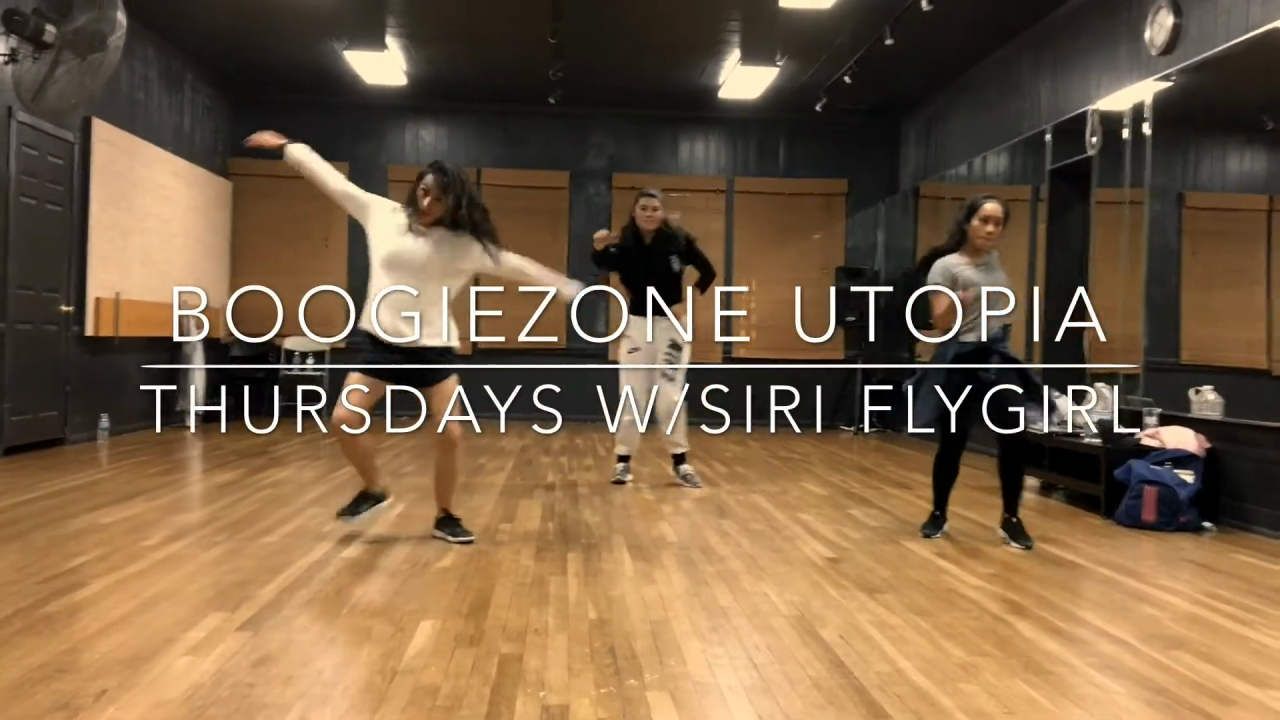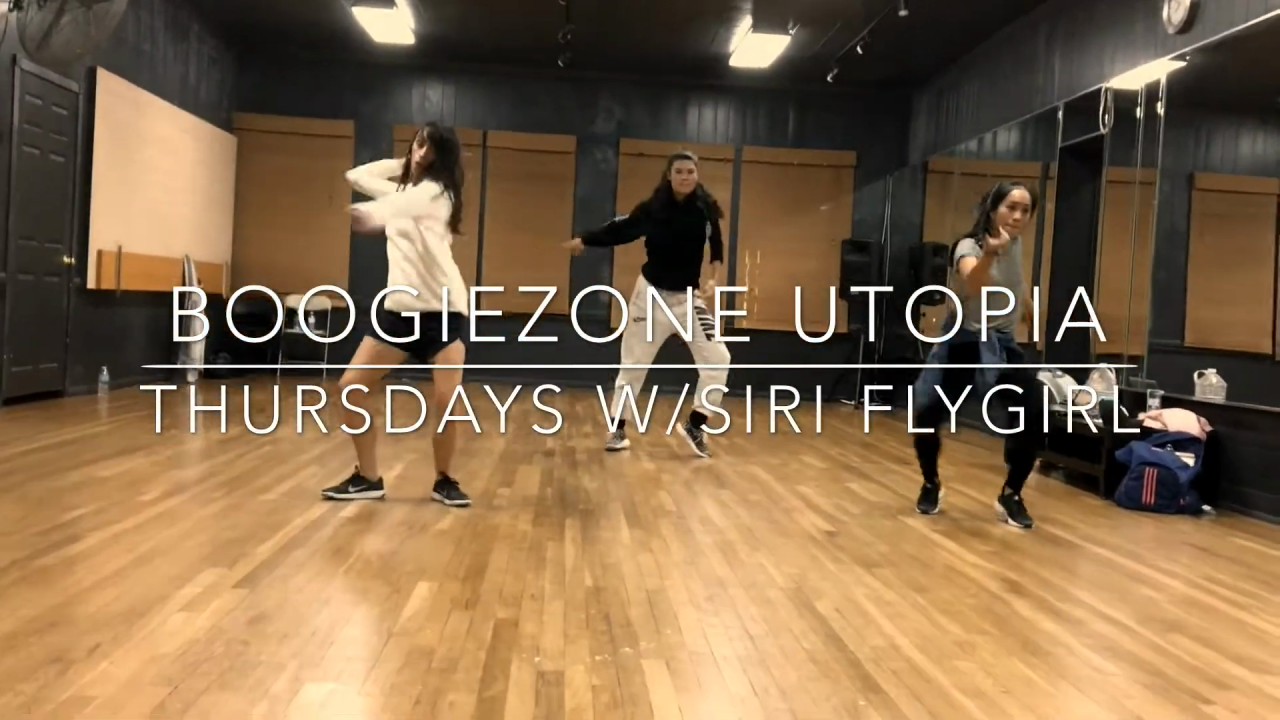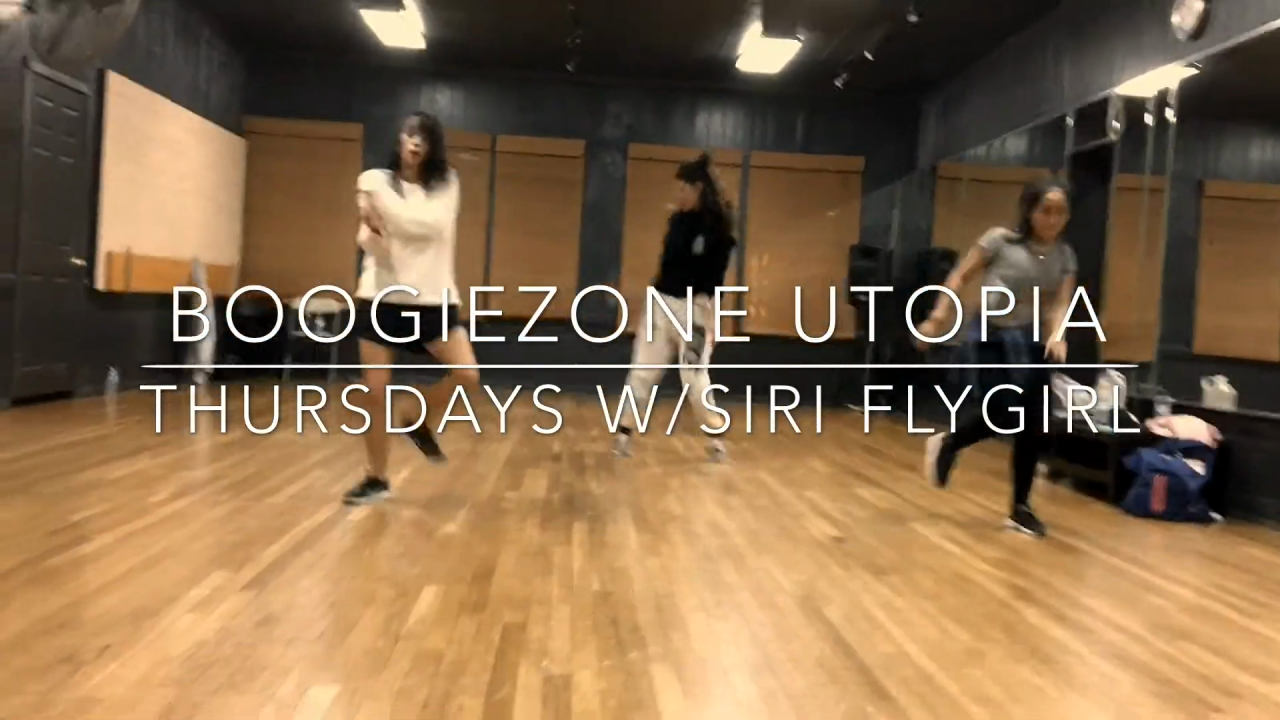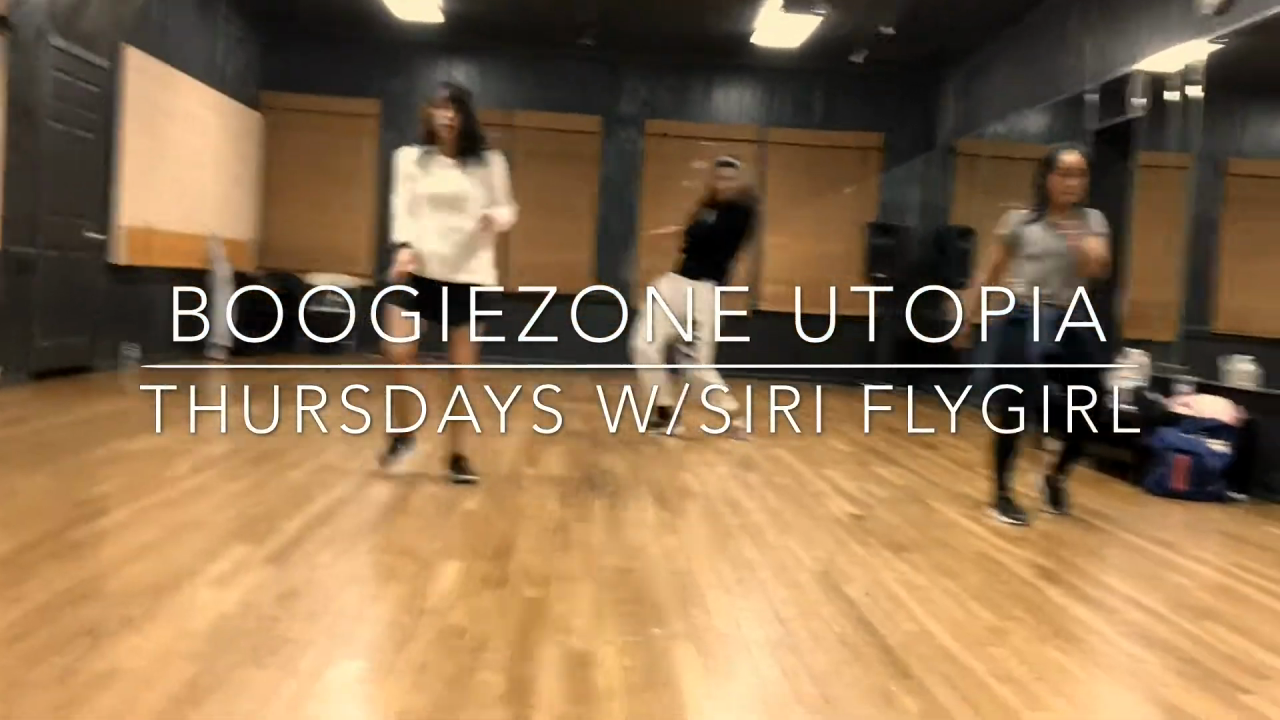
dt=0.5s
person 1, frame 1
left shoulder: (463, 244)
right shoulder: (384, 215)
left elbow: (510, 264)
right elbow: (335, 184)
left wrist: (566, 288)
right wrist: (287, 148)
left hip: (433, 348)
right hip: (379, 343)
left knee: (450, 435)
right knee: (346, 423)
left ankle: (445, 517)
right ankle: (374, 489)
person 1, frame 2
left shoulder: (434, 189)
right shoulder: (401, 190)
left elbow: (402, 208)
right elbow: (358, 177)
left wrist: (373, 212)
right wrist: (400, 163)
left hip: (442, 310)
right hip: (397, 310)
left knee: (447, 403)
right knee: (350, 387)
left ankle: (443, 480)
right ankle: (368, 477)
person 1, frame 3
left shoulder: (445, 182)
right shoulder: (373, 180)
left elbow: (436, 228)
right elbow: (370, 242)
left wrist: (389, 212)
right wrist: (372, 229)
left hip: (434, 297)
right hip: (381, 297)
left knee: (466, 376)
right knee: (375, 391)
left ankle: (419, 422)
right ankle: (376, 478)
person 1, frame 4
left shoulder: (488, 162)
right shoulder: (409, 159)
left elbow: (506, 211)
right elbow: (403, 212)
left wrist: (495, 219)
right wrist: (405, 248)
left hip: (469, 277)
right hip: (419, 272)
left knee: (462, 369)
right knee: (398, 353)
left ankle: (458, 456)
right ankle: (402, 433)
person 2, frame 1
left shoulder: (993, 259)
right shoulder: (945, 267)
right elbow: (939, 320)
right wrist: (956, 305)
left hip: (997, 358)
right hip: (959, 359)
left knee: (1013, 436)
right knee: (952, 442)
left ankle: (1011, 519)
right ankle: (938, 514)
person 2, frame 2
left shoulder: (1015, 245)
right shoulder: (969, 247)
right elbow: (972, 285)
left wrist: (1025, 305)
right wrist: (990, 254)
left hip: (1002, 346)
right hip: (964, 345)
left knee: (1033, 420)
right knee: (926, 420)
left ankle: (1011, 495)
right ankle: (931, 485)
person 2, frame 3
left shoulder: (1065, 257)
right shoulder: (1001, 240)
left elbow: (1062, 308)
right elbow: (961, 276)
left wrist: (1057, 335)
right wrist: (939, 315)
left hip: (1031, 344)
right hip: (993, 338)
left knee: (1032, 428)
right knee: (1000, 415)
left ankle: (1019, 508)
right ankle: (945, 445)
person 2, frame 4
left shoulder: (1090, 221)
right shoulder: (1021, 221)
left elbow: (1098, 268)
right elbow: (994, 269)
left wrist: (1089, 250)
right wrist: (969, 310)
left hip: (1070, 323)
right hip: (1022, 322)
right knee: (1014, 410)
left ankle: (1056, 477)
right ankle: (1001, 494)
person 3, frame 1
left shoulder: (678, 241)
right shoulder: (626, 245)
left elbow: (707, 273)
right elbow: (605, 260)
left wrist: (685, 305)
right wrist: (599, 247)
left hip: (673, 324)
right hip: (637, 325)
left knee: (668, 397)
right knee: (632, 397)
left ankle: (679, 461)
right ankle: (624, 461)
person 3, frame 2
left shoulder: (705, 209)
right shoulder: (653, 208)
left elbow: (716, 244)
right elbow: (619, 230)
left wrist: (714, 274)
right wrist: (584, 240)
left hip: (690, 296)
right hip: (652, 294)
left knee: (718, 359)
right knee: (633, 364)
left ankle: (695, 424)
right ankle: (619, 428)
person 3, frame 3
left shoulder: (718, 224)
right shoulder: (679, 219)
left elbow: (716, 272)
left wrist: (709, 310)
left hip: (694, 306)
right hip: (660, 301)
left knee: (694, 379)
right knee: (642, 373)
left ankle: (716, 433)
right ankle: (625, 432)
person 3, frame 4
left shoulder: (741, 212)
right shoulder: (710, 208)
left elbow: (703, 234)
right elbow: (697, 239)
left wrist: (683, 229)
left hip: (703, 291)
right hip: (676, 283)
left knee: (697, 367)
right knee: (644, 347)
left ankle: (730, 414)
right ankle: (664, 413)
